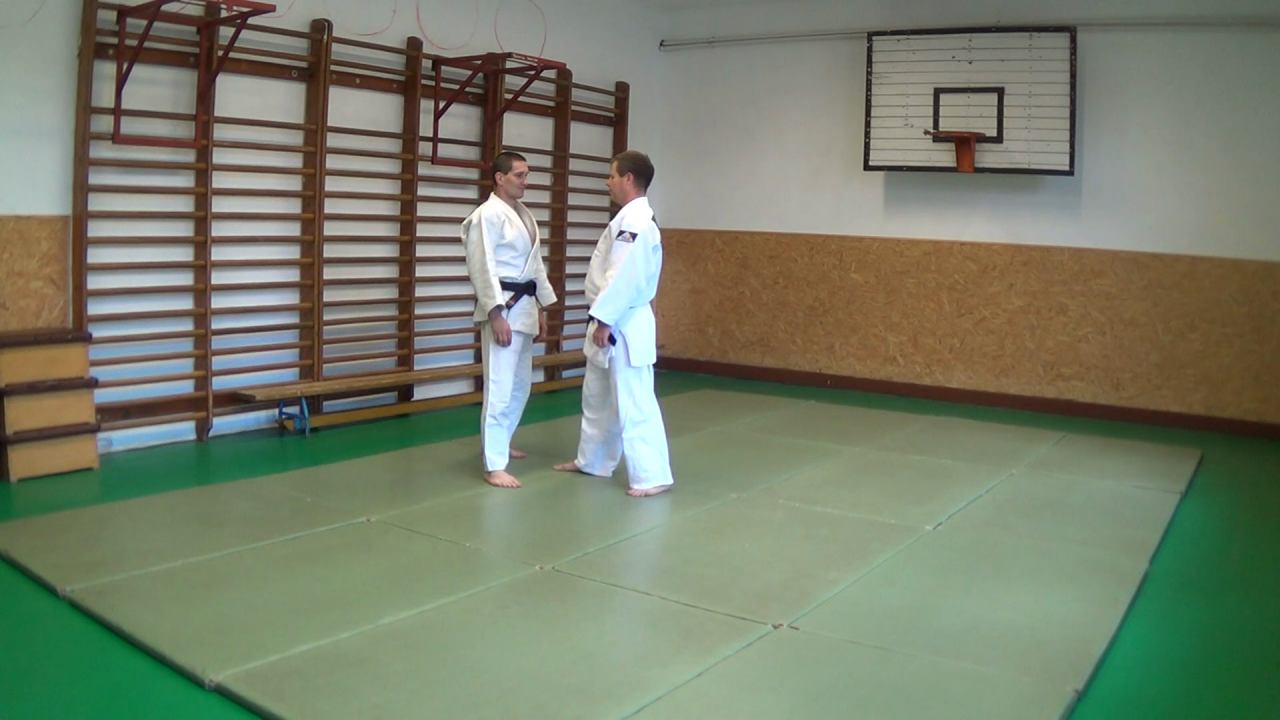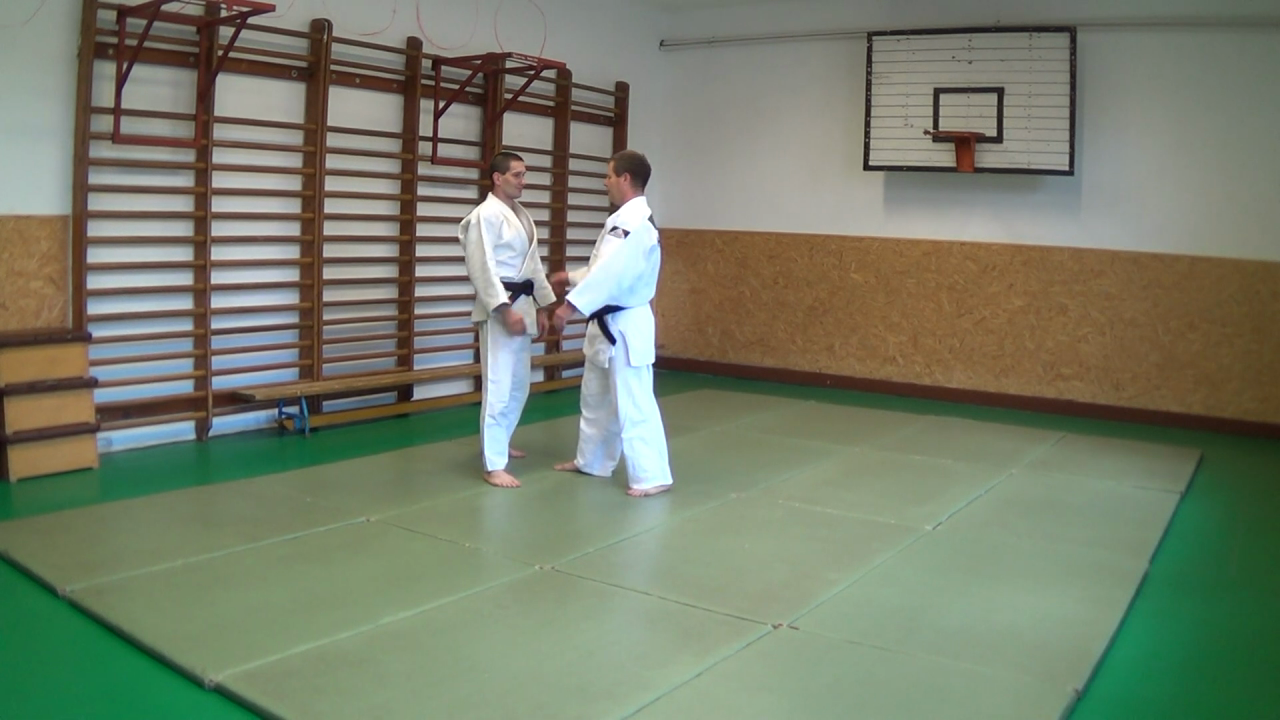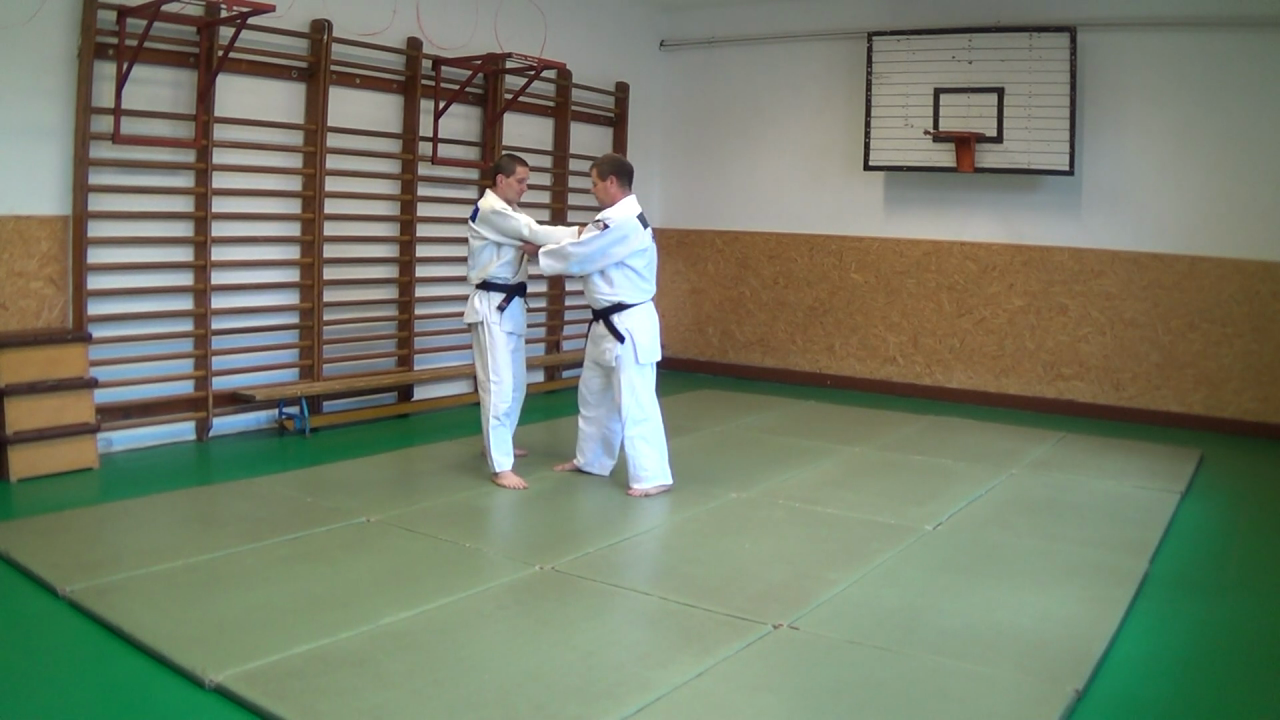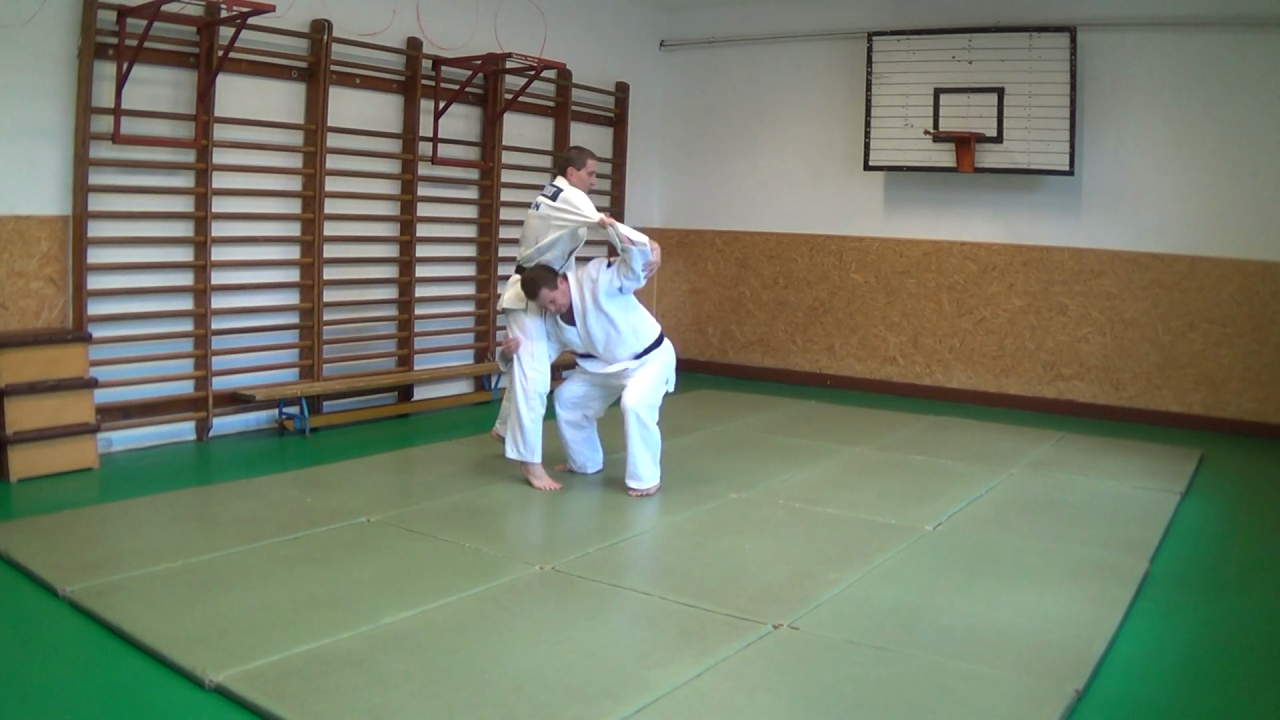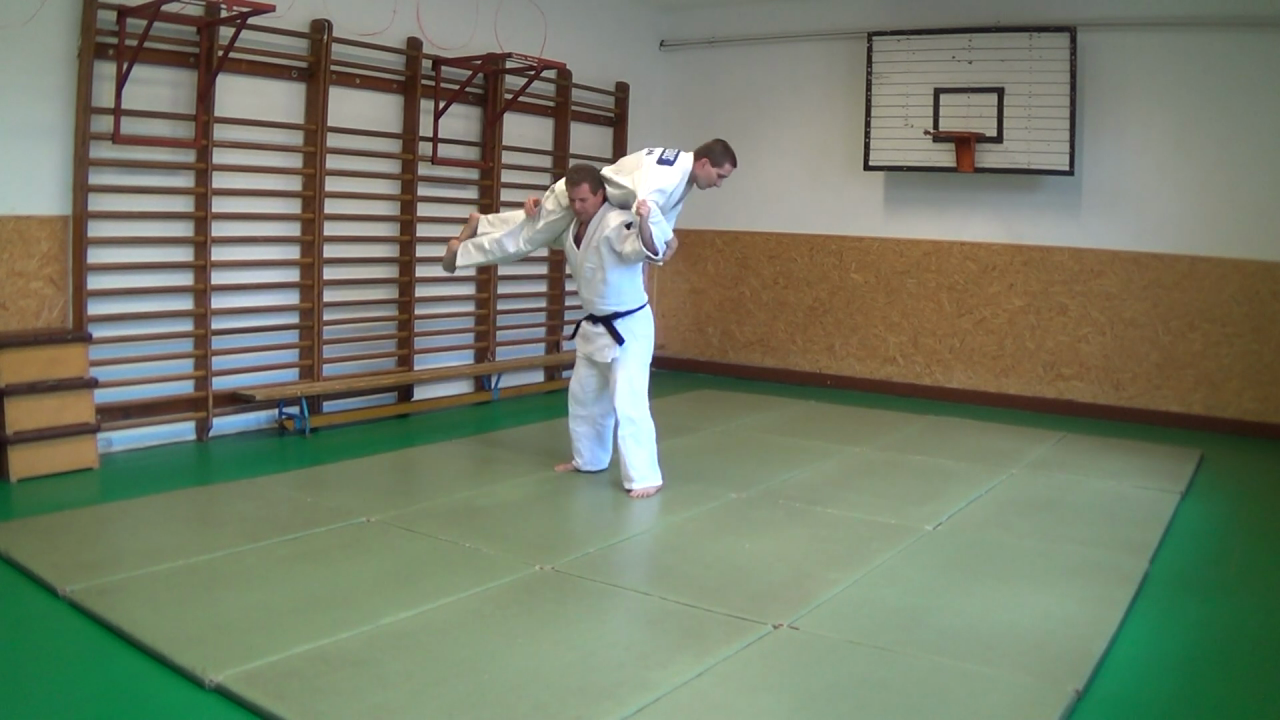
dt=1s
person 1, frame 1
left shoulder: (523, 214)
right shoulder: (487, 215)
right elbow: (482, 268)
left wrist: (540, 308)
right wrist: (496, 314)
left hip: (524, 306)
right hip: (501, 307)
left knee: (520, 384)
right knee: (500, 387)
left ankle: (500, 443)
right ankle: (494, 465)
person 1, frame 2
left shoulder: (521, 215)
right shoulder: (486, 215)
left elbow: (533, 263)
right elbow: (483, 268)
left wrist: (543, 305)
right wrist: (506, 309)
left hip: (521, 306)
right hip: (498, 308)
left knee: (518, 383)
right knee: (499, 386)
left ankle: (499, 443)
right ankle: (493, 465)
person 1, frame 3
left shoulder: (509, 213)
right shoulder: (489, 210)
left elbow: (534, 242)
right elbow: (536, 234)
left wrist: (579, 237)
right wrist: (584, 233)
left hip: (510, 306)
right hip: (491, 307)
left knee: (515, 382)
right knee: (498, 386)
left ankle: (500, 443)
right ankle: (500, 466)
person 1, frame 4
left shoulder: (552, 195)
right shoulder: (565, 196)
left knee: (525, 369)
right knee: (533, 376)
left ankle: (506, 428)
right ankle: (530, 461)
person 1, frame 5
left shoulder: (684, 175)
right shoulder: (669, 172)
left elbow: (666, 214)
right elbow: (646, 201)
left wrist: (665, 238)
right wrist: (663, 242)
left knee: (529, 222)
right knee: (522, 238)
left ankle: (478, 223)
right ankle: (460, 251)
person 2, frame 1
left shoulder: (634, 221)
right shoulder: (631, 218)
left elbow: (624, 278)
left wrist: (604, 320)
left hip: (624, 326)
right hip: (614, 323)
left knee: (635, 404)
right knee: (598, 397)
left ankle: (652, 476)
right ankle: (592, 461)
person 2, frame 2
left shoulder: (632, 221)
right shoulder: (630, 218)
left elbow: (609, 271)
left wrist: (571, 301)
right wrist: (572, 278)
left hip: (624, 325)
right hip: (609, 324)
left knee: (633, 404)
right knee: (596, 396)
left ankle: (651, 476)
right ankle: (591, 461)
person 2, frame 3
left shoulder: (621, 223)
right shoulder: (622, 218)
left elbow: (578, 257)
right elbow: (589, 255)
left wrist: (540, 252)
right wrist: (546, 251)
left hip: (629, 325)
right hip: (609, 324)
left knee: (635, 402)
right knee: (594, 395)
left ankle: (651, 476)
right ankle: (591, 459)
person 2, frame 4
left shoulder: (593, 277)
right shoulder: (550, 316)
left elbow: (634, 264)
left wrist: (618, 232)
right wrist: (511, 350)
left hip: (650, 357)
right hip: (606, 365)
left knee: (636, 404)
right knee: (567, 400)
left ankle: (644, 479)
right ankle: (585, 462)
person 2, frame 5
left shoulder: (618, 222)
right shoulder: (572, 226)
left elbow: (648, 248)
right elbow: (540, 241)
left wrist: (644, 225)
left hip: (629, 325)
right hip: (596, 327)
left knee: (629, 401)
right knee: (585, 395)
left ankle: (645, 476)
right ankle: (589, 459)
